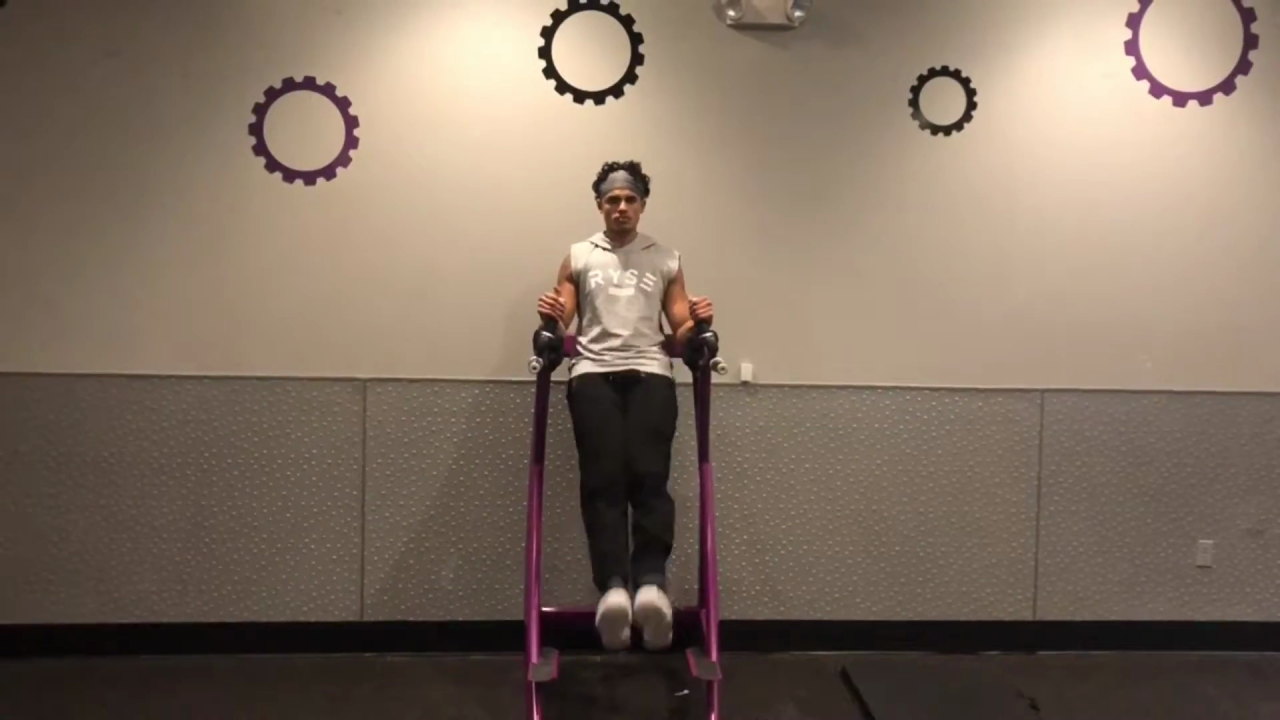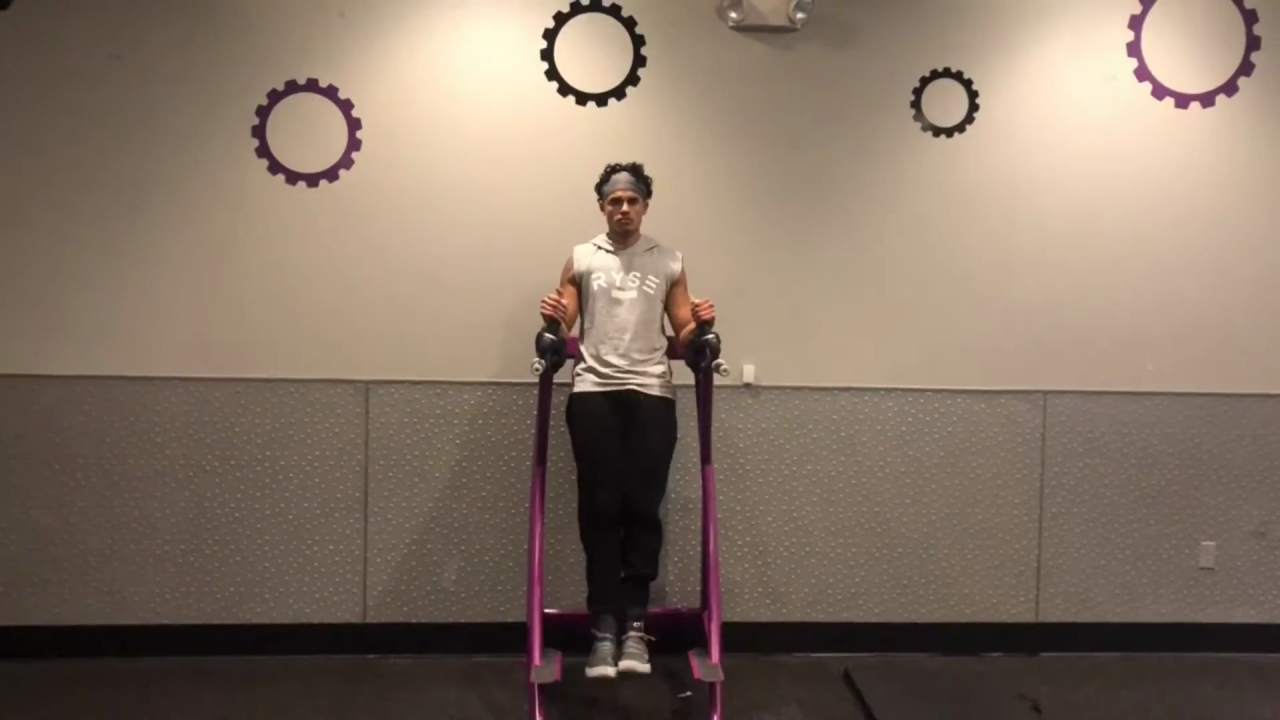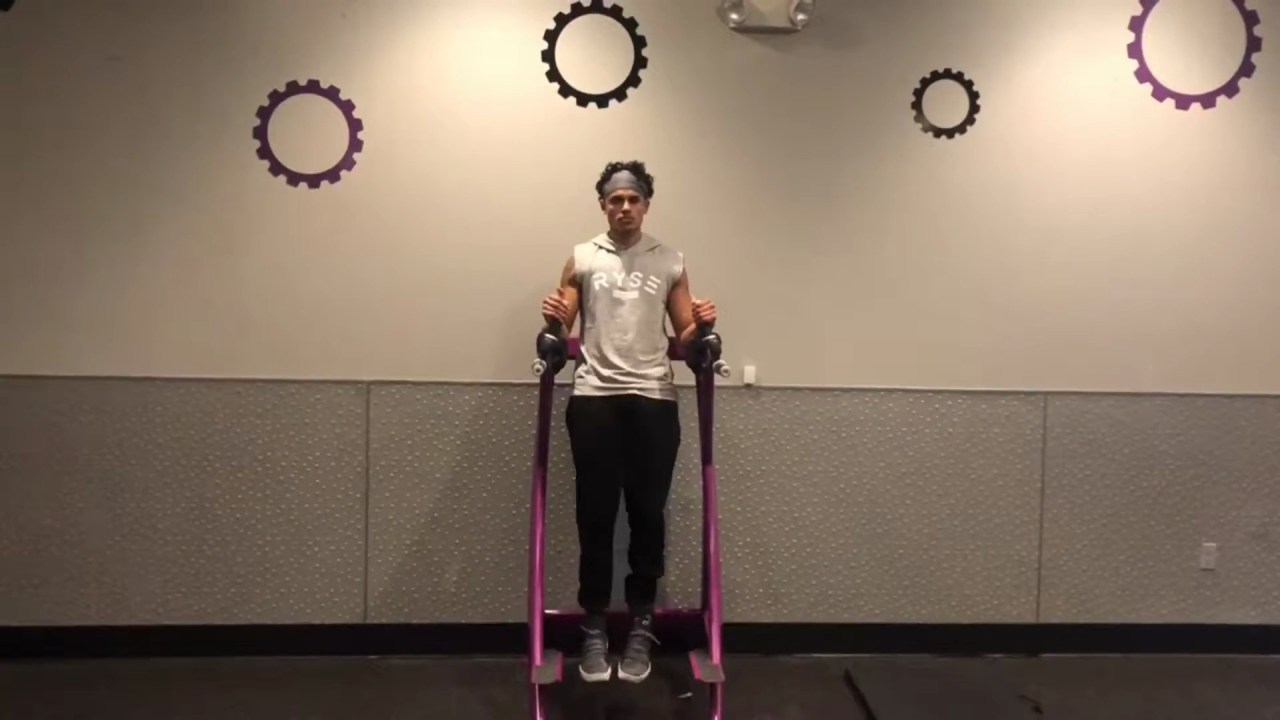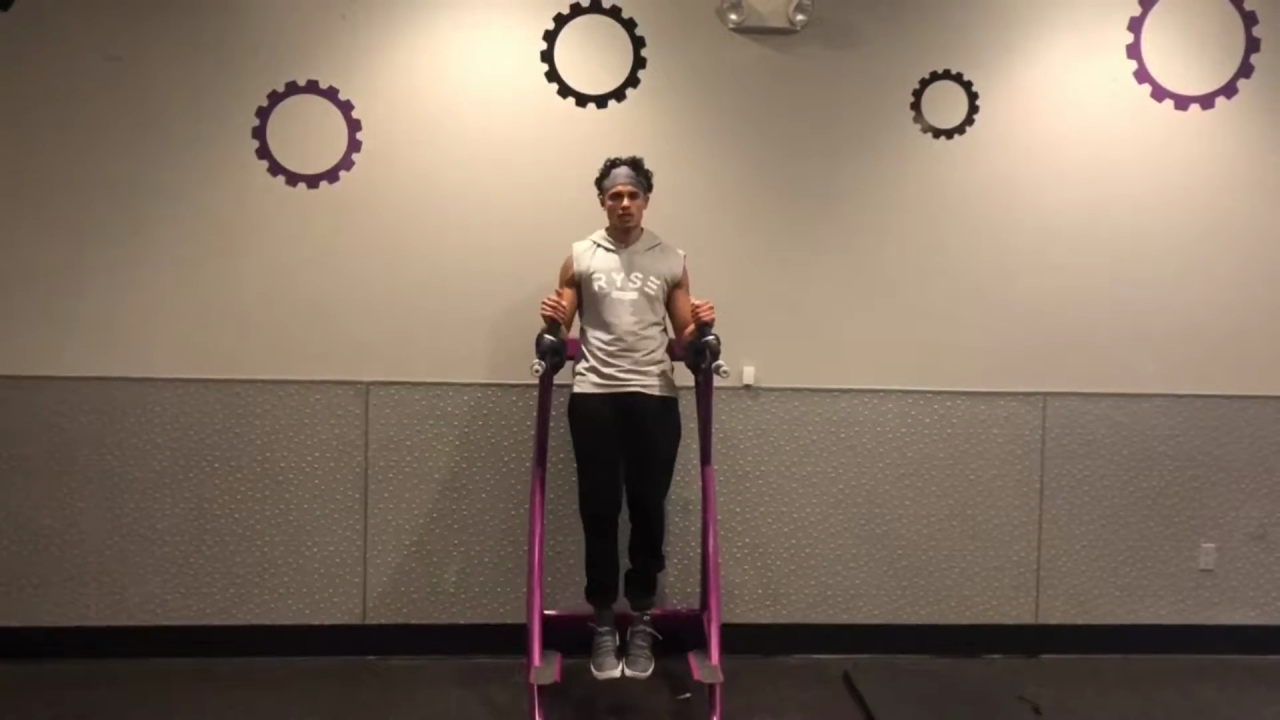
dt=0.3s
person 1, frame 1
left shoulder: (666, 260)
right shoulder: (578, 257)
left elbow: (681, 333)
right elbow: (560, 327)
left wrist: (697, 323)
right wrist: (550, 318)
left hip: (649, 373)
right hip: (593, 373)
left knee: (647, 475)
right knee: (603, 478)
left ankle: (651, 583)
right ankle: (613, 587)
person 1, frame 2
left shoulder: (669, 262)
right shoulder: (580, 259)
left elbow: (683, 336)
right elbow: (562, 334)
left wrist: (701, 324)
right wrist: (552, 321)
left hip: (651, 392)
right hip: (593, 391)
left knee: (641, 508)
right knee: (600, 508)
left ankle: (634, 624)
right ankle: (604, 627)
person 1, frame 3
left shoulder: (671, 262)
right shoulder: (581, 259)
left elbow: (684, 337)
right elbow: (563, 333)
left wrist: (702, 324)
right wrist: (553, 320)
left hip: (653, 397)
right hip: (594, 396)
left knee: (647, 512)
right knee: (596, 512)
left ankle: (640, 624)
right ankle: (594, 626)
person 1, frame 4
left shoulder: (671, 260)
right shoulder: (580, 257)
left elbow: (684, 336)
right elbow: (562, 330)
left wrist: (702, 325)
right wrist: (552, 322)
left hip: (653, 395)
right hip: (595, 395)
left knee: (648, 509)
right knee: (599, 510)
left ankle: (642, 620)
right ankle: (603, 623)
